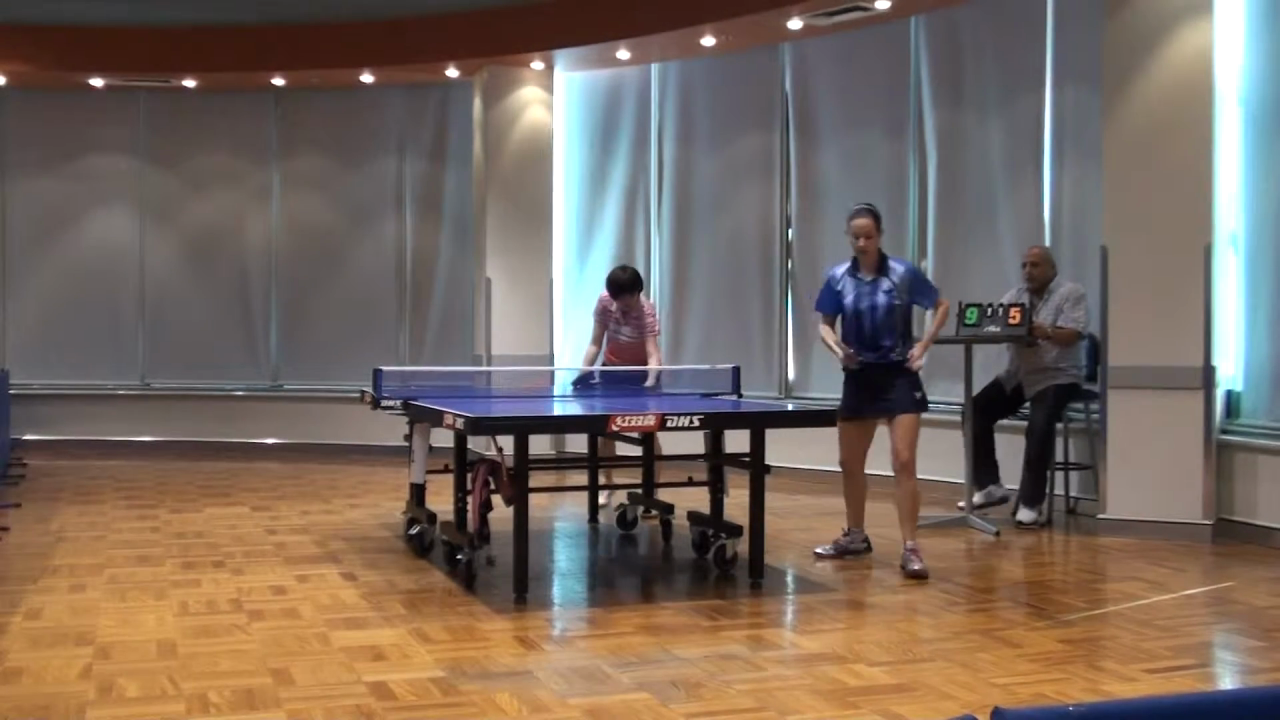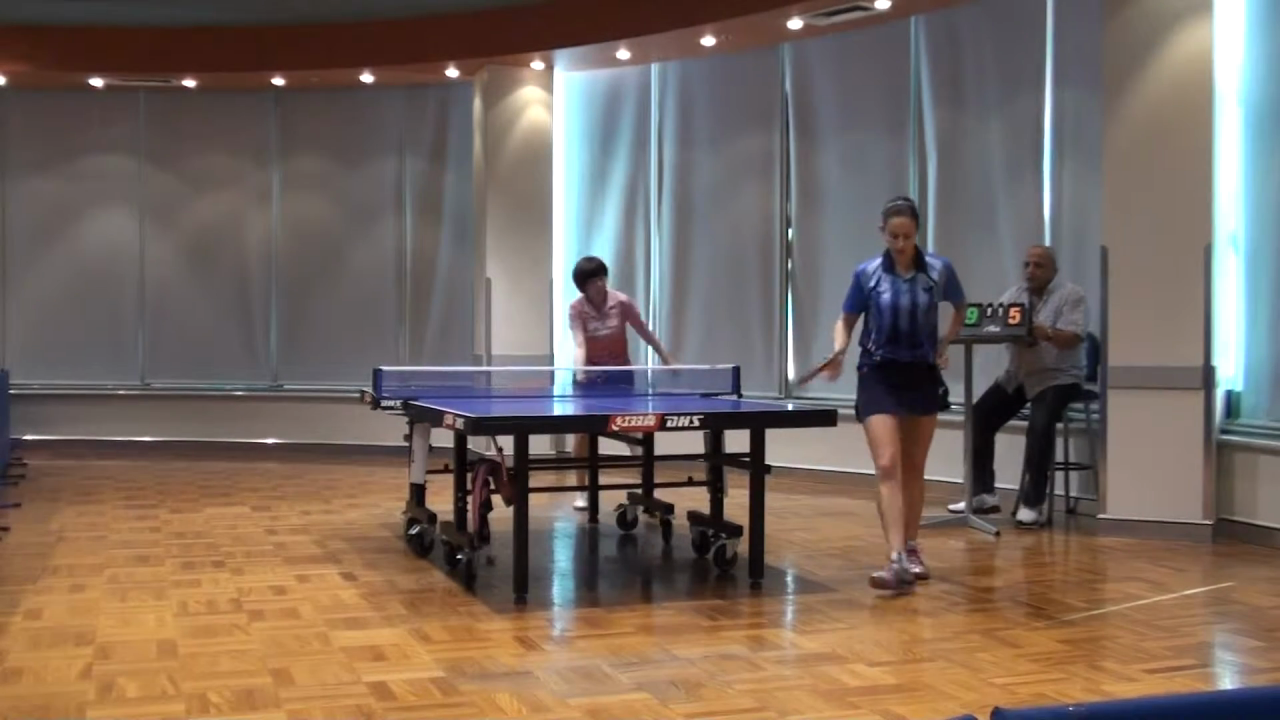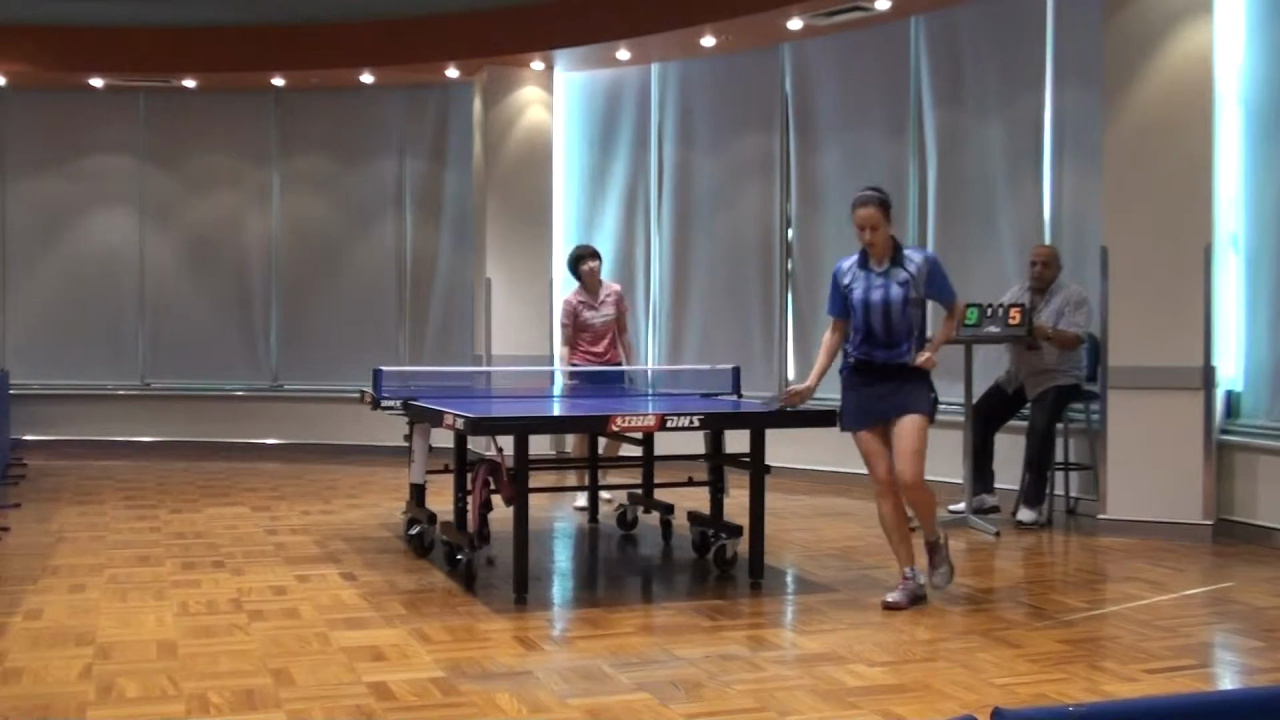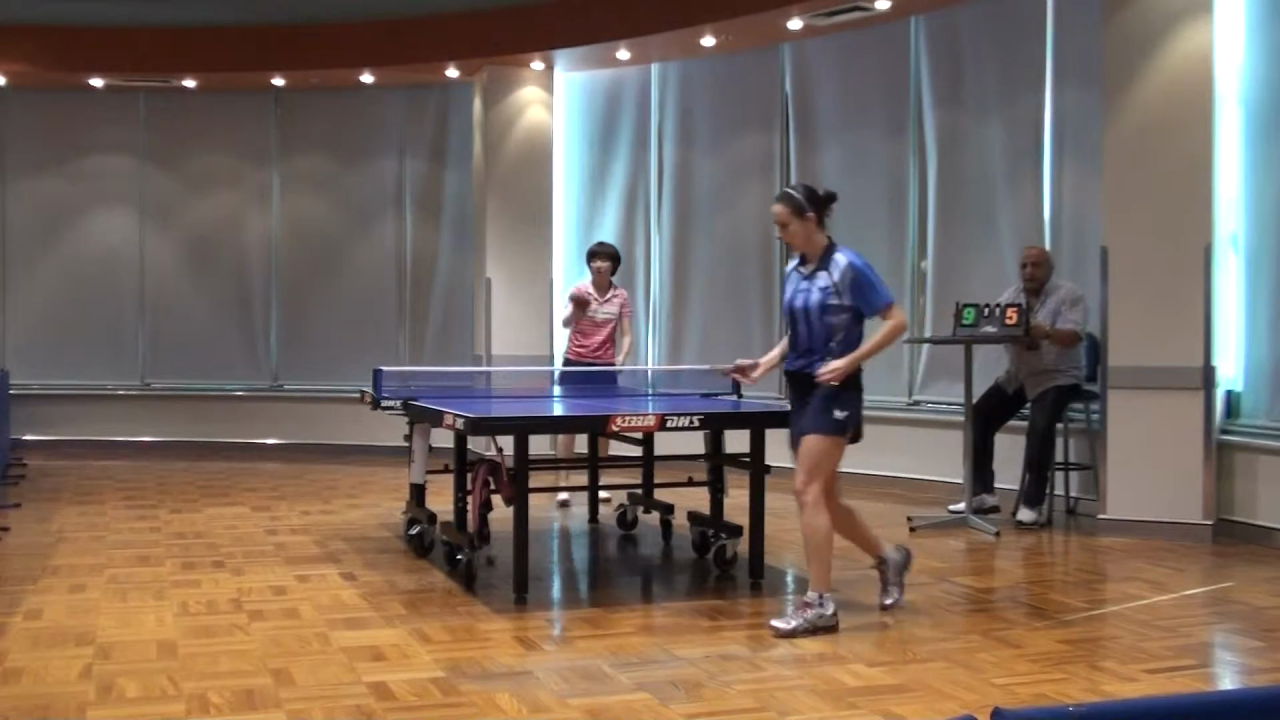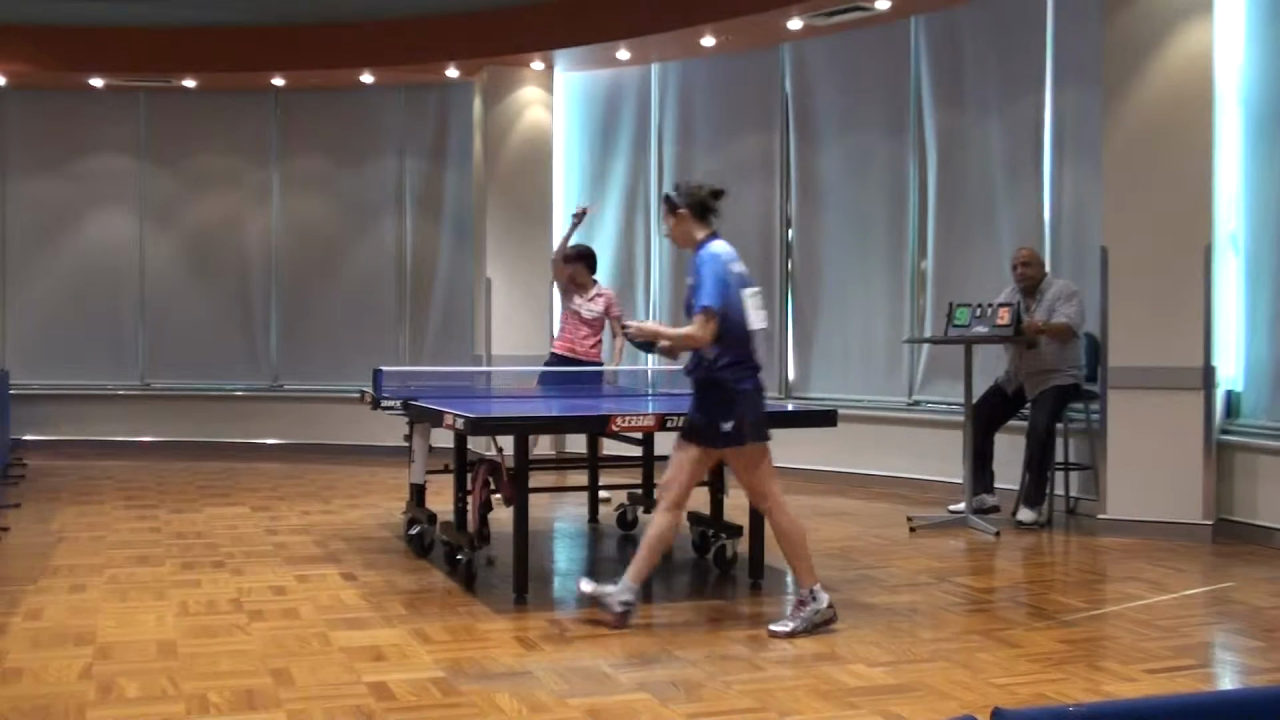
dt=0.4s
person 1, frame 1
left shoulder: (906, 274)
right shoulder: (837, 278)
left elbow: (942, 307)
right elbow: (824, 323)
left wrist: (924, 345)
right wrist: (837, 350)
left hip: (899, 377)
right hip: (860, 378)
left knee: (904, 462)
right knee: (850, 464)
left ankle: (909, 549)
right ankle: (854, 536)
person 1, frame 2
left shoulder: (940, 271)
right shoulder: (867, 274)
left elbow: (958, 310)
right elbow: (845, 321)
left wrist: (946, 344)
right wrist: (837, 358)
left hip: (923, 377)
right hip: (879, 377)
left knee: (914, 468)
right knee: (888, 467)
left ankle: (909, 548)
right ankle: (896, 562)
person 1, frame 3
left shoulder: (921, 263)
right shoulder: (845, 271)
left elbow: (954, 310)
right elbow: (835, 331)
left wrist: (932, 348)
right wrist: (814, 376)
left hip: (906, 378)
right hip: (860, 381)
left knee: (908, 477)
right knee: (883, 482)
left ankle: (935, 541)
right ankle: (912, 576)
person 1, frame 4
left shoulder: (850, 266)
right shoulder: (793, 272)
left elbow: (896, 321)
left wrist: (850, 362)
right wrist: (767, 361)
left hip: (834, 392)
right hip: (802, 392)
left knee: (812, 495)
right knee: (817, 498)
left ankle: (819, 604)
right ankle: (889, 556)
person 1, frame 5
left shoulder: (711, 259)
right shoulder: (719, 256)
left elbow: (701, 334)
left wrist: (651, 331)
right wrist: (671, 339)
left hip: (729, 398)
right hip: (718, 396)
left knee: (765, 498)
right knee: (671, 493)
left ankle: (815, 599)
right ankle: (623, 594)
person 2, frame 1
left shoulder: (1071, 293)
right shoulder: (1014, 295)
left elbow: (1073, 335)
left wrist: (1047, 333)
left hip: (1057, 377)
right hip: (1017, 375)
left knee: (1039, 426)
right knee: (976, 412)
left ankle: (1031, 504)
right ankle: (989, 486)
person 2, frame 2
left shoulder: (1072, 295)
right shoulder: (1013, 294)
left elbow: (1072, 338)
left wrist: (1047, 333)
left hip: (1057, 377)
right hip: (1017, 376)
left knee: (1040, 426)
right knee: (979, 417)
left ankle: (1032, 504)
right ankle: (983, 494)
person 2, frame 3
left shoulder: (1074, 296)
right shoulder: (1015, 293)
left elbow: (1074, 340)
left wrist: (1048, 334)
left hip: (1058, 378)
right hip: (1018, 376)
left knee: (1040, 427)
right knee: (979, 417)
left ankle: (1032, 504)
right ankle: (983, 494)
person 2, frame 4
left shoulder: (1069, 294)
right shoulder: (1011, 295)
left elbow: (1072, 337)
left wrist: (1046, 332)
left hip: (1057, 378)
right hip: (1017, 376)
left knee: (1040, 427)
right knee: (978, 417)
left ankle: (1032, 504)
right ankle: (983, 494)
person 2, frame 5
left shoulder: (1064, 291)
right shoulder: (1009, 295)
left elbow: (1067, 330)
left wrist: (1039, 327)
left hip: (1057, 378)
right hip: (1017, 377)
left knee: (1039, 428)
right knee: (978, 418)
left ankle: (1032, 504)
right ankle: (983, 494)
person 3, frame 1
left shoulder: (646, 311)
right shoulder: (604, 305)
left elbow: (654, 355)
right elbow: (595, 343)
left wrist: (652, 381)
right wrist: (583, 371)
left hip: (642, 373)
right hip: (613, 371)
right ankle: (607, 486)
person 3, frame 2
left shoulder: (623, 302)
right shoulder: (577, 309)
left elbow: (645, 333)
right elbow: (580, 346)
left wrist: (667, 361)
right wrist: (580, 373)
left hip: (620, 374)
right hip: (592, 374)
right knee: (583, 433)
right ankle: (582, 490)
person 3, frame 3
left shoulder: (616, 293)
right shoulder: (572, 302)
left elbow: (623, 332)
right elbow: (566, 344)
left wrist: (631, 364)
right wrist: (564, 373)
left hip: (613, 368)
right hip: (583, 369)
left ankle: (599, 481)
right ankle: (582, 490)
person 3, frame 4
left shoulder: (622, 296)
right shoulder: (581, 292)
left elbow: (626, 334)
right elbow: (566, 322)
left wrist: (621, 358)
right wrist: (574, 312)
left hip: (605, 367)
right hip: (575, 364)
right ankle: (563, 484)
person 3, frame 5
left shoulder: (607, 297)
right shoulder: (566, 289)
left elbow: (618, 336)
right elbow: (556, 256)
left wrist: (615, 364)
right wrist: (574, 225)
left hip: (590, 367)
right hip: (560, 362)
